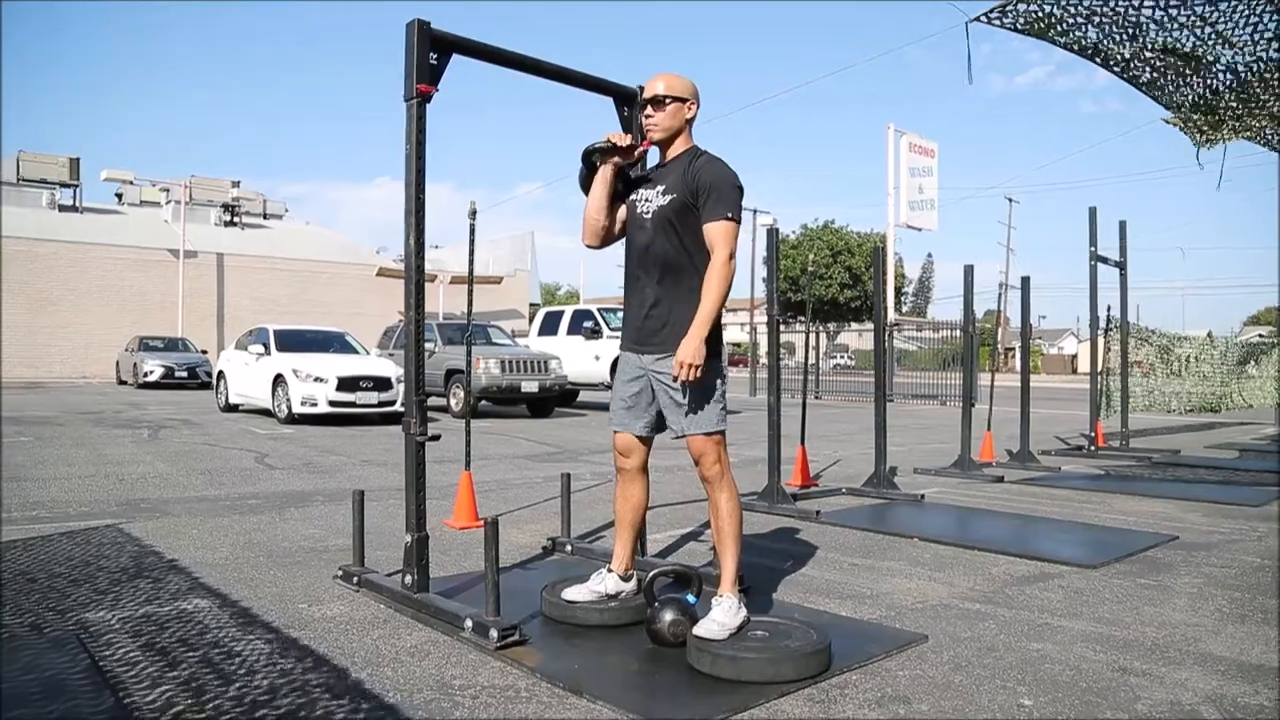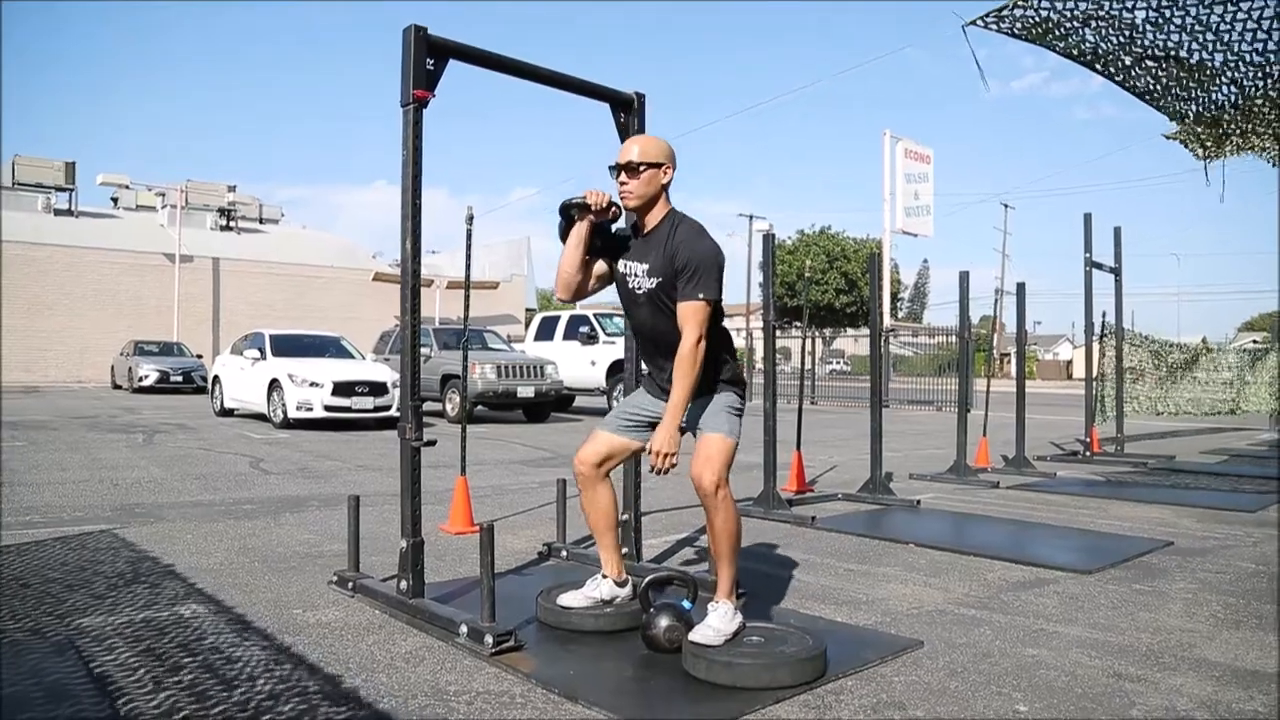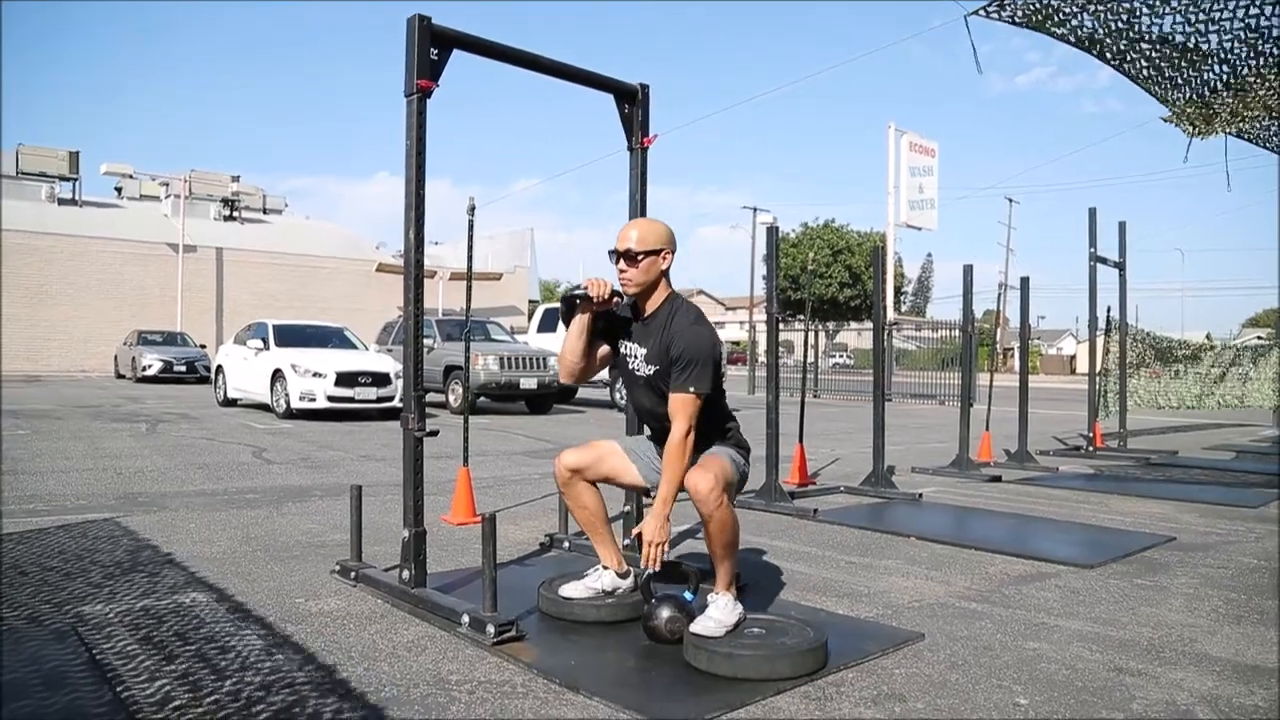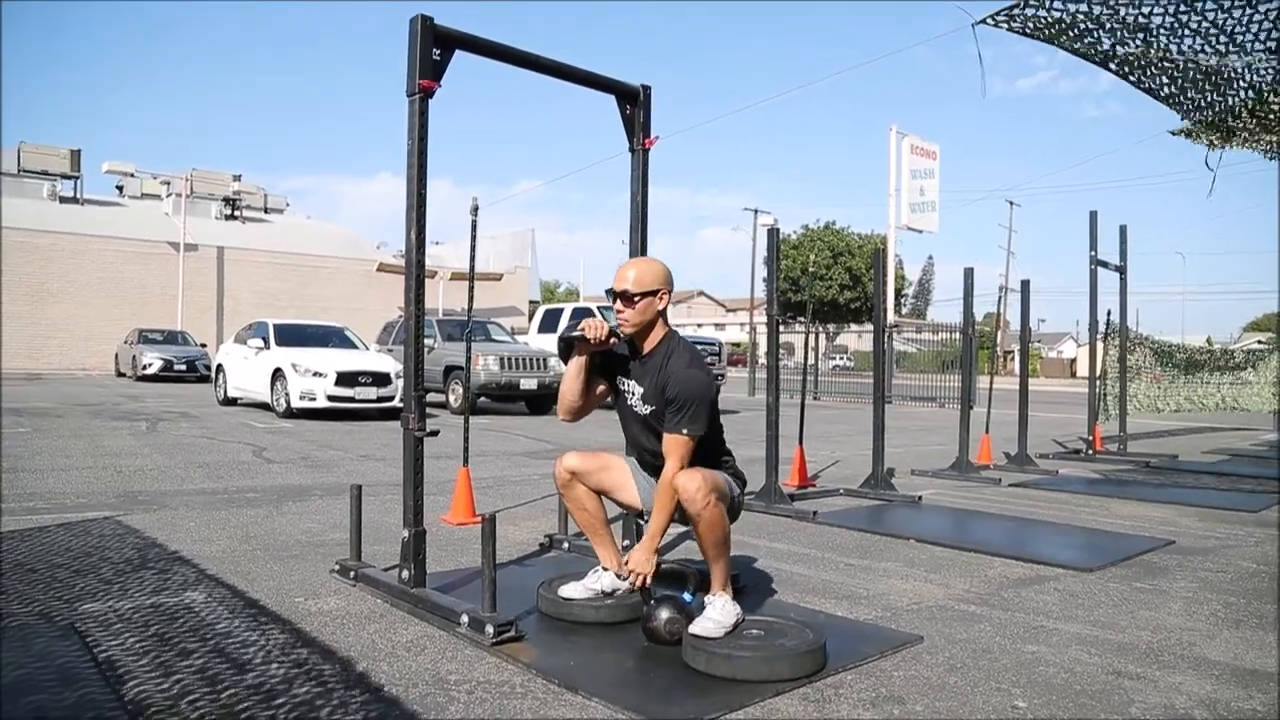
dt=0.5s
person 1, frame 1
left shoulder: (710, 173)
right shoulder: (643, 181)
left elbow: (721, 258)
right elbow: (595, 235)
left wrist: (697, 337)
right wrist: (609, 167)
left hip: (687, 347)
right hip: (636, 347)
left knee: (710, 463)
right knee: (627, 459)
left ankle: (729, 597)
right ankle: (619, 574)
person 1, frame 2
left shoulder: (691, 243)
right shoulder: (622, 242)
left elbow: (693, 339)
right elbow: (567, 291)
left wrist: (670, 424)
right wrist: (584, 224)
left hip: (712, 387)
right hip: (656, 385)
left knee: (708, 478)
right knee: (588, 462)
left ankle: (725, 605)
right ankle: (613, 579)
person 1, frame 3
left shoulder: (689, 330)
right shoulder: (619, 318)
left elbow: (684, 430)
right elbow: (570, 373)
left wrist: (659, 513)
right wrist: (585, 313)
left hip: (715, 450)
right hip: (659, 447)
left knee: (702, 485)
right knee: (569, 465)
left ankle: (725, 596)
right ankle: (615, 570)
person 1, frame 4
left shoulder: (686, 371)
right shoulder: (617, 352)
left elbow: (676, 469)
right elbow: (569, 410)
left wrist: (648, 546)
right wrist: (582, 352)
left hip: (713, 482)
left knee: (691, 485)
right knee: (569, 468)
left ankle: (721, 598)
right ankle: (613, 570)
